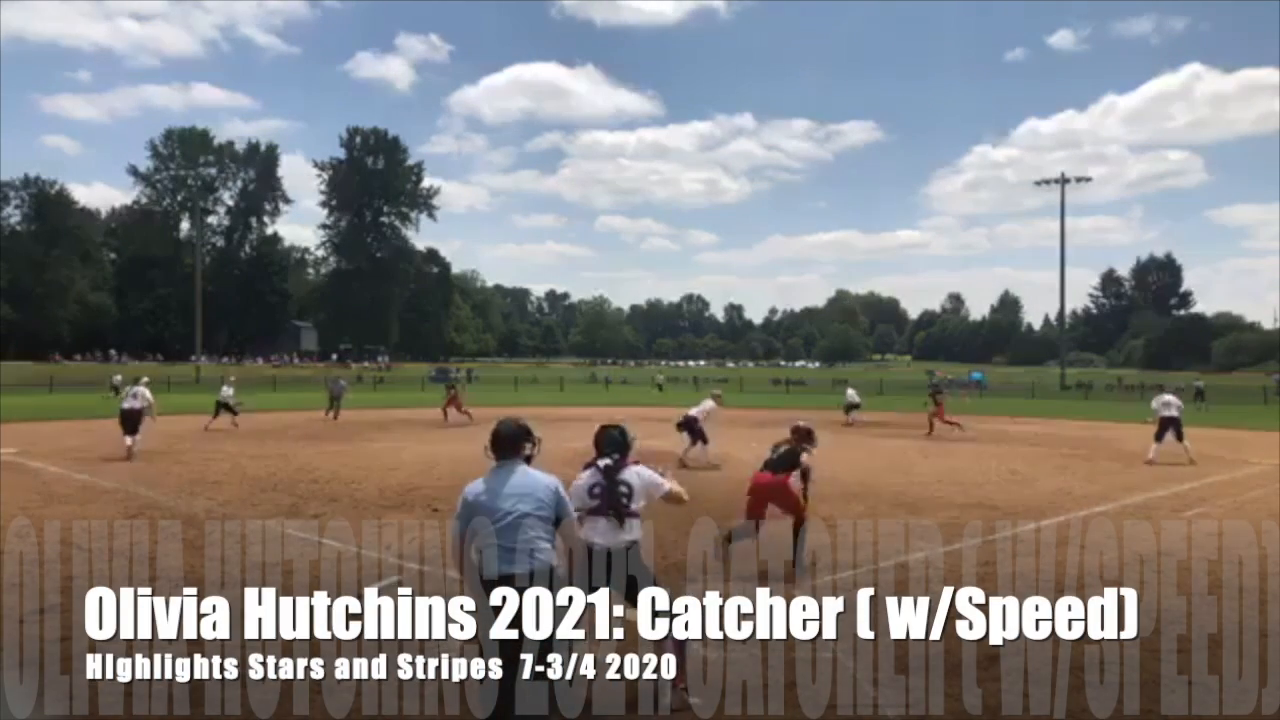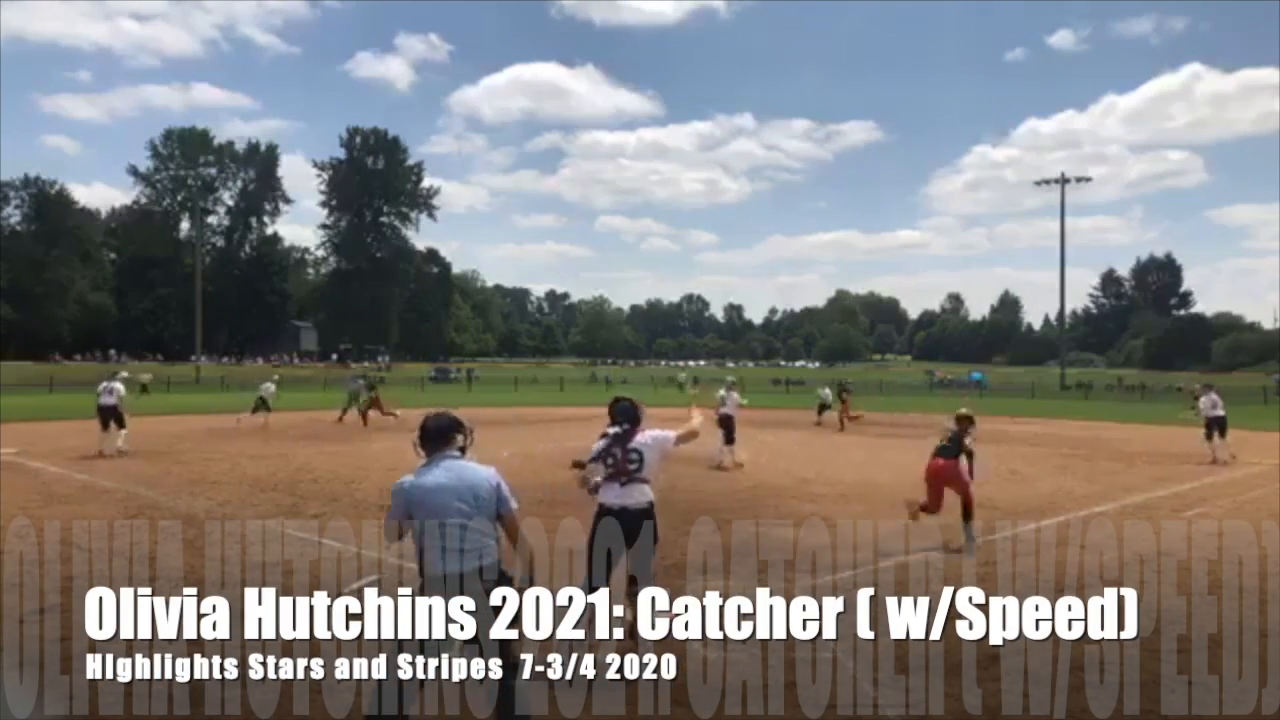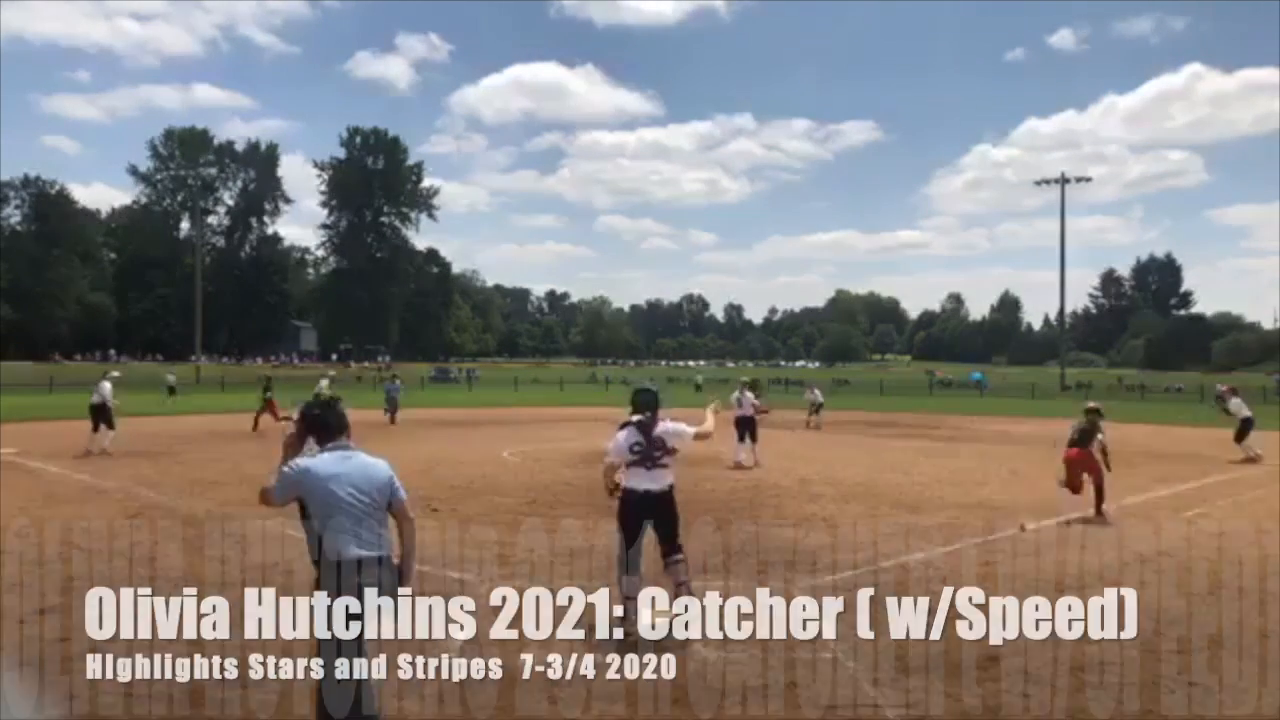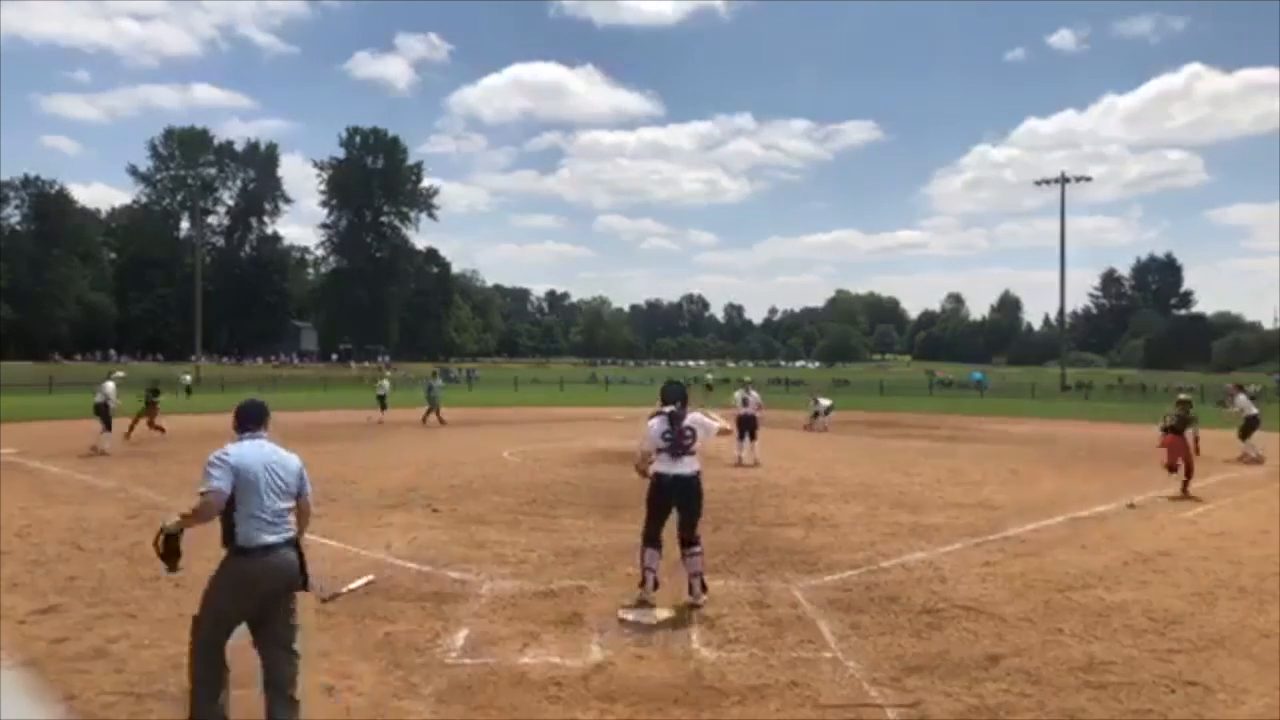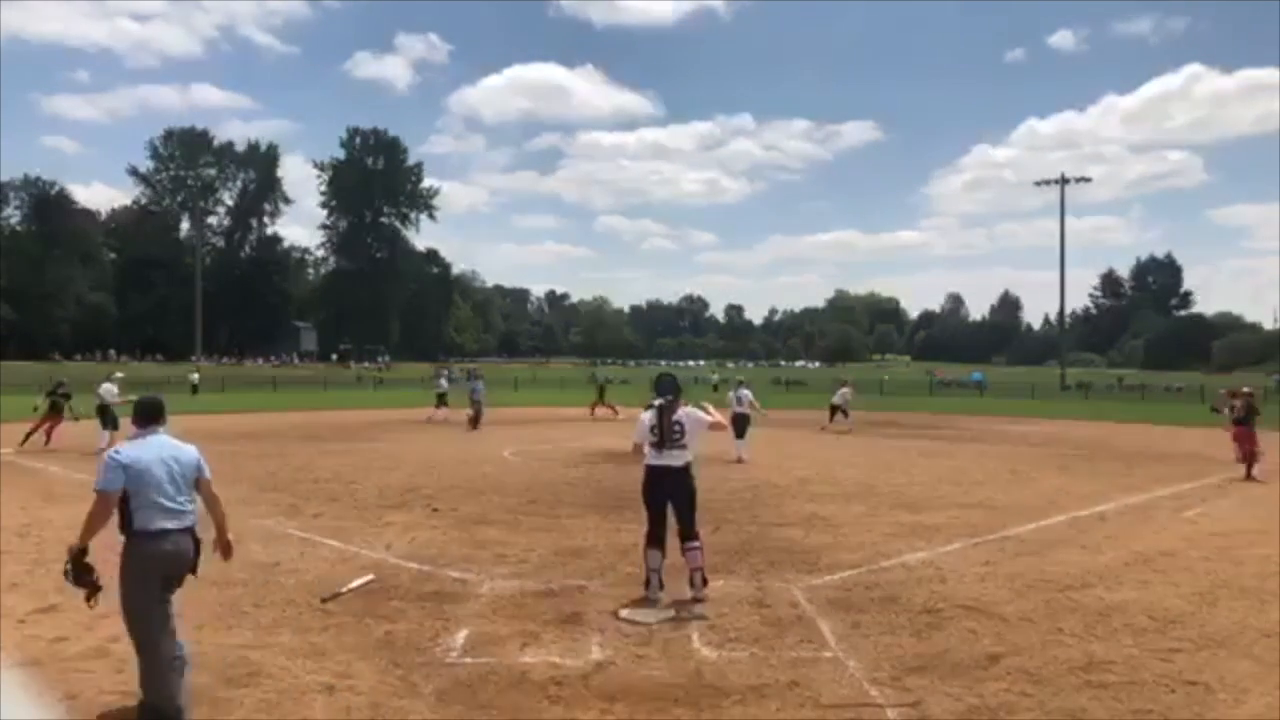
dt=0.5s
person 1, frame 1
left shoulder: (474, 491)
right shoulder: (549, 484)
left elbow: (462, 551)
right elbow: (573, 539)
left wrist: (480, 592)
left hip: (498, 584)
right hip: (544, 582)
left knee: (504, 665)
right knee: (540, 666)
person 1, frame 2
left shoulder: (410, 485)
right shoulder: (487, 476)
left elbow: (391, 534)
right elbow: (514, 530)
right wrist: (528, 574)
left hip: (437, 587)
right hip: (486, 583)
right knee: (503, 667)
person 1, frame 3
left shoulder: (305, 469)
right shoulder: (380, 467)
left elbow: (267, 498)
right elbow: (406, 519)
left wrist: (287, 457)
right wrist: (406, 564)
left hip: (338, 576)
right hip: (380, 572)
left knee: (345, 660)
right knee: (343, 653)
person 1, frame 4
left shoulder: (226, 457)
right shoulder: (291, 460)
left elbow: (211, 506)
right elbow: (305, 510)
left wrist: (178, 524)
left hip: (247, 562)
right hip: (287, 558)
left knee: (208, 636)
right knee: (281, 644)
person 1, frame 5
left shoulder: (119, 455)
right shoulder: (188, 451)
left elbow: (105, 505)
right elbow: (210, 495)
left wrist: (81, 542)
right wrist: (222, 533)
left hip: (144, 546)
right hip: (183, 542)
left knee: (147, 626)
right knee: (158, 614)
right ankle: (171, 677)
person 2, frame 1
left shoulder: (583, 479)
right shoulder: (641, 474)
right elbow: (681, 498)
right wrist: (668, 479)
left hip: (591, 559)
right hip: (627, 559)
right ankle: (680, 680)
person 2, frame 2
left shoulder: (602, 446)
right shoulder: (652, 440)
left elbow: (585, 481)
right elbow: (693, 431)
left wrist: (594, 486)
right wrist: (695, 411)
left hip: (607, 517)
right hip: (641, 516)
left knee: (594, 581)
right knee: (642, 571)
person 2, frame 3
left shoulder: (624, 435)
right shoulder: (670, 429)
left elbow: (609, 469)
right elbow: (707, 432)
left wrist: (612, 485)
right wrist: (711, 411)
left hip: (633, 501)
right hip: (663, 499)
left knee: (630, 555)
right knee: (671, 548)
left ankle: (630, 617)
right ankle: (685, 598)
person 2, frame 4
left shoulder: (654, 424)
right shoulder: (697, 420)
left elbow: (642, 459)
right elbow: (727, 430)
left wrist: (643, 469)
right wrist: (712, 416)
left hip: (662, 483)
right hip: (689, 484)
left knee: (651, 535)
right knee: (689, 536)
left ankle: (647, 590)
right ankle: (697, 592)
person 2, frame 5
left shoulder: (646, 417)
right shoulder: (690, 414)
left elbow: (637, 449)
right elbow: (722, 425)
right wrist: (709, 408)
left hip: (654, 476)
right hip: (681, 476)
left knee: (655, 531)
right knee: (688, 530)
left ankle: (653, 589)
right ankle: (698, 587)
